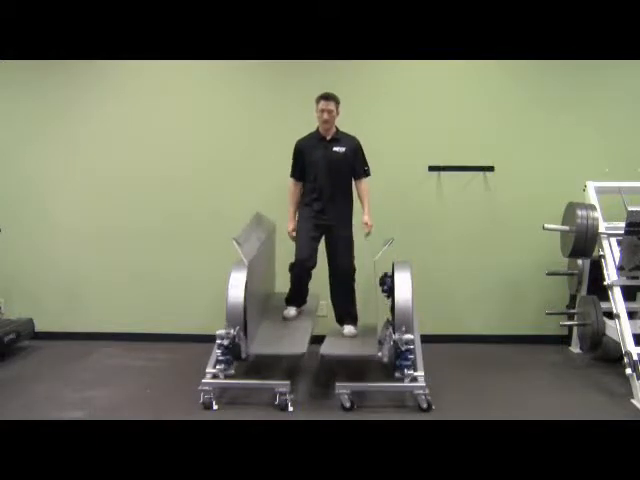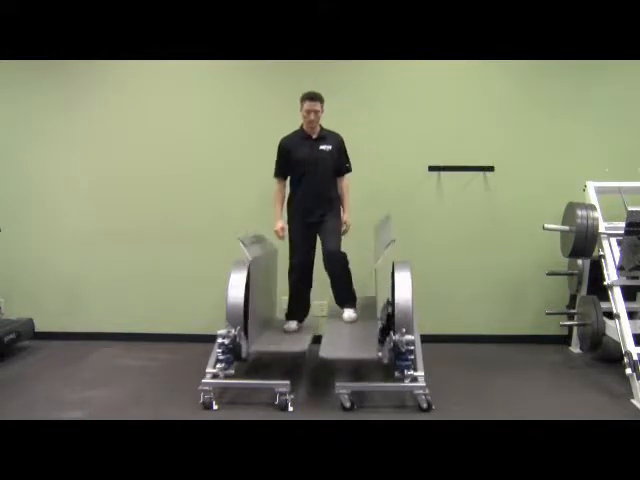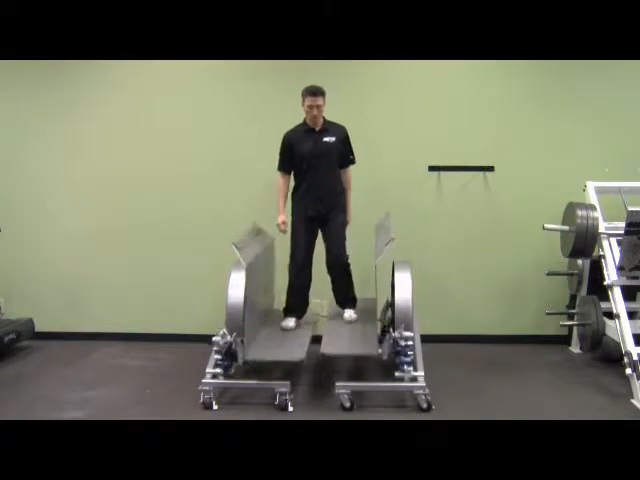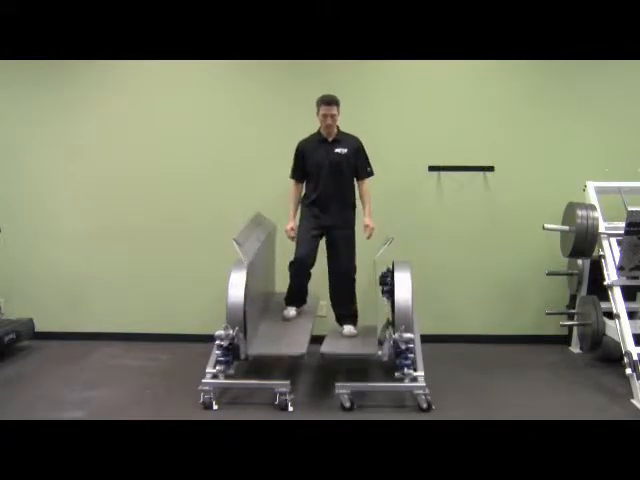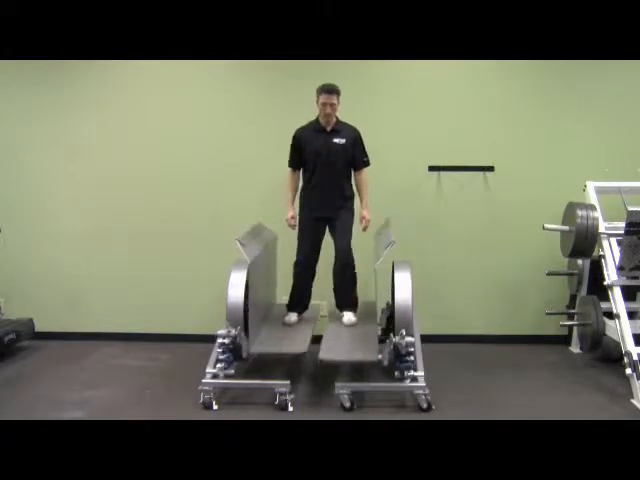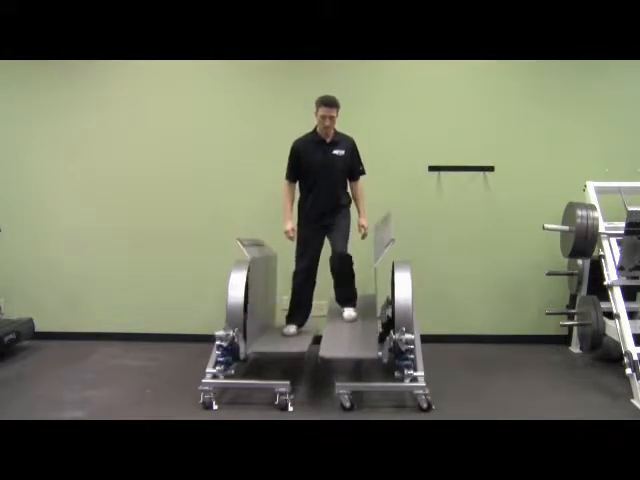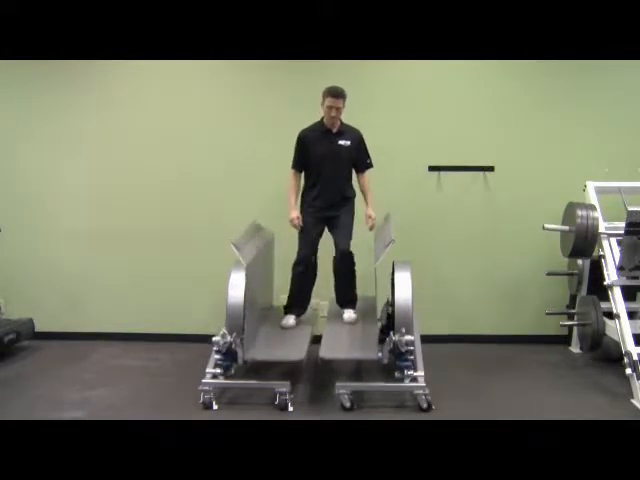
dt=0.4s
person 1, frame 1
left shoulder: (351, 144)
right shoulder: (303, 145)
left elbow: (361, 180)
right elbow: (296, 183)
left wrist: (366, 213)
right wrist: (291, 218)
left hip: (340, 217)
right hip: (309, 215)
left knee: (343, 269)
right knee: (303, 261)
left ankle: (347, 319)
right ankle: (295, 302)
person 1, frame 2
left shoulder: (335, 141)
right shoulder: (288, 143)
left elbow: (341, 179)
right elbow: (280, 182)
left wrist: (345, 212)
right wrist: (278, 218)
left hip: (328, 212)
right hip: (300, 215)
left knee: (333, 254)
right knee: (299, 265)
left ankle: (348, 304)
right ankle: (295, 315)
person 1, frame 3
left shoulder: (339, 133)
right shoulder: (292, 137)
left elbow: (345, 171)
right elbow: (284, 176)
left wrist: (348, 205)
right wrist: (282, 211)
left hip: (334, 208)
right hip: (303, 209)
left knee: (337, 257)
right knee: (300, 261)
left ankle: (348, 304)
right ankle: (293, 312)
person 1, frame 4
left shoulder: (353, 144)
right shoulder: (305, 146)
left elbow: (363, 181)
right elbow: (297, 183)
left wrist: (368, 215)
right wrist: (291, 218)
left hip: (342, 217)
right hip: (312, 214)
left knee: (343, 269)
right knee: (301, 260)
left ankle: (347, 319)
right ankle: (294, 302)
person 1, frame 5
left shoulder: (351, 134)
right shoulder: (302, 135)
left elbow: (359, 172)
right elbow: (294, 172)
left wrist: (364, 207)
right wrist: (290, 206)
left hip: (342, 207)
right hip: (311, 208)
left knee: (344, 255)
right knee: (305, 258)
left ankle: (347, 307)
right ankle: (296, 308)
person 1, frame 6
left shoulder: (348, 144)
right shoulder: (300, 146)
left elbow: (355, 181)
right elbow: (290, 184)
left wrist: (362, 214)
right wrist: (288, 219)
left hip: (339, 212)
right hip: (310, 216)
left knee: (340, 254)
right knee: (305, 267)
left ankle: (348, 303)
right ankle: (295, 319)
person 1, frame 7
left shoulder: (354, 136)
right shoulder: (307, 136)
left elbow: (362, 173)
right elbow: (296, 173)
left wrist: (369, 206)
right wrist: (293, 207)
left hip: (342, 206)
right hip: (312, 207)
left knee: (344, 252)
right knee: (305, 258)
left ankle: (347, 305)
right ankle: (294, 310)
